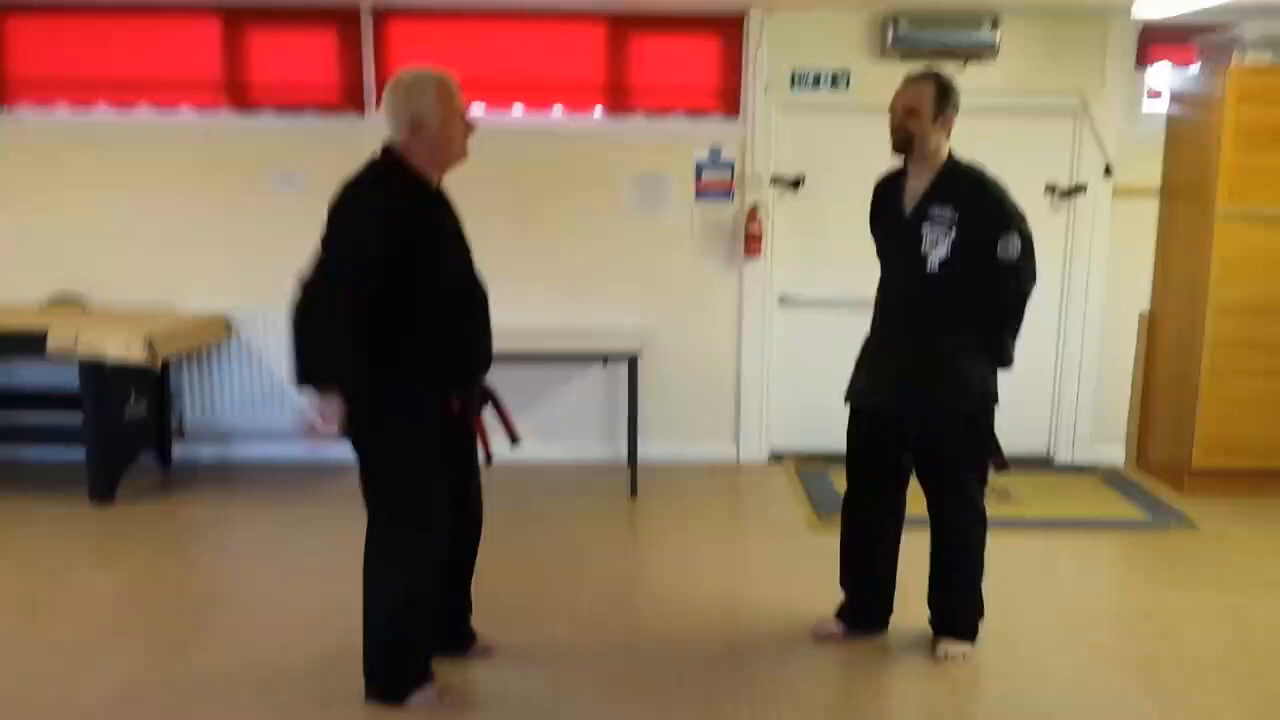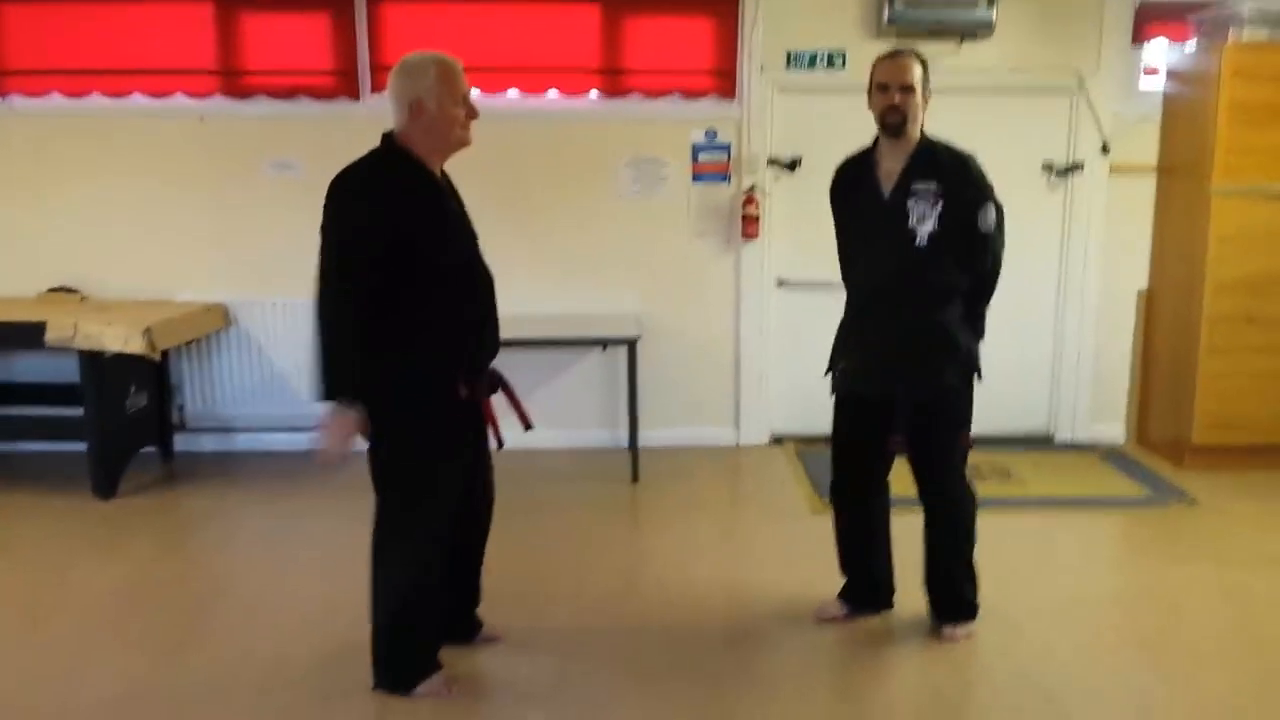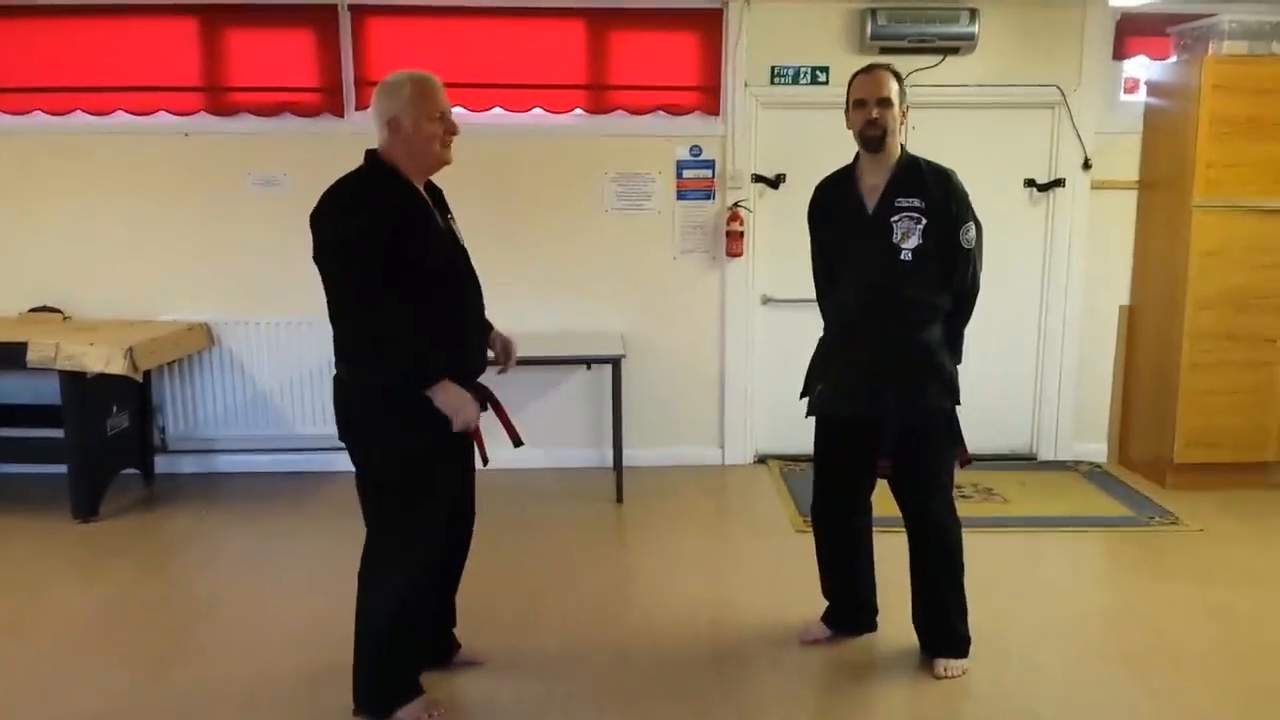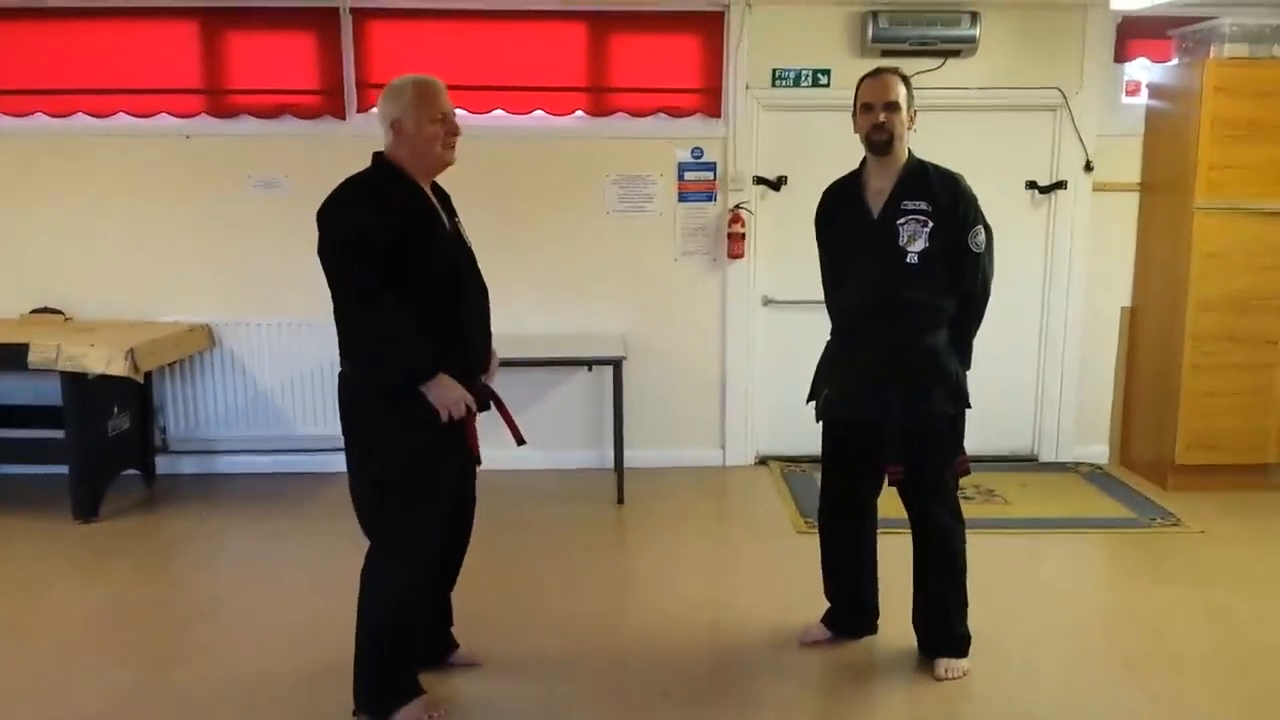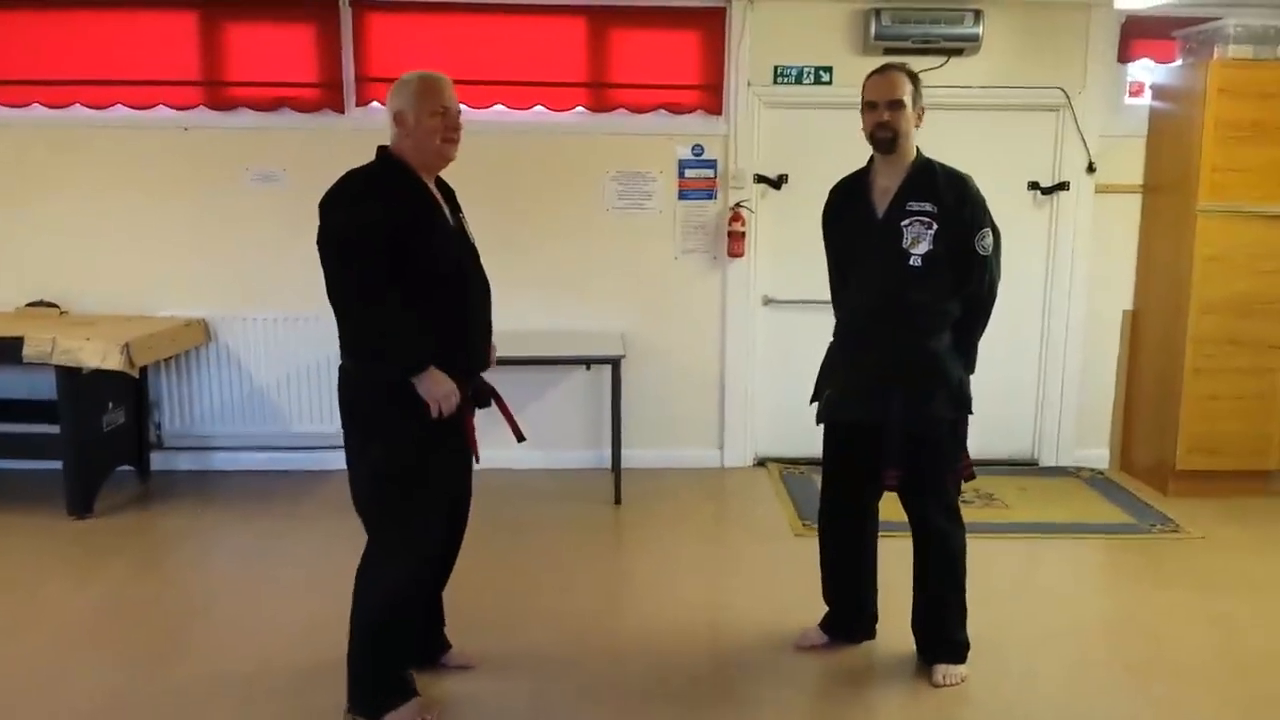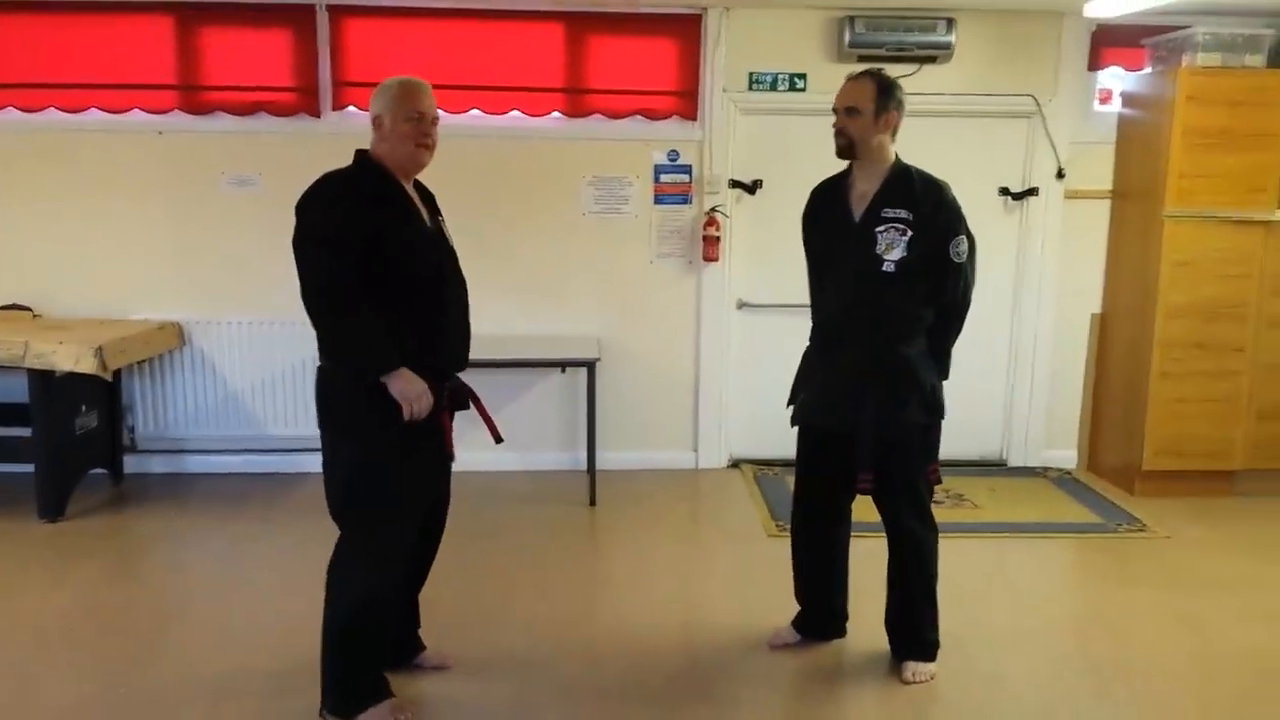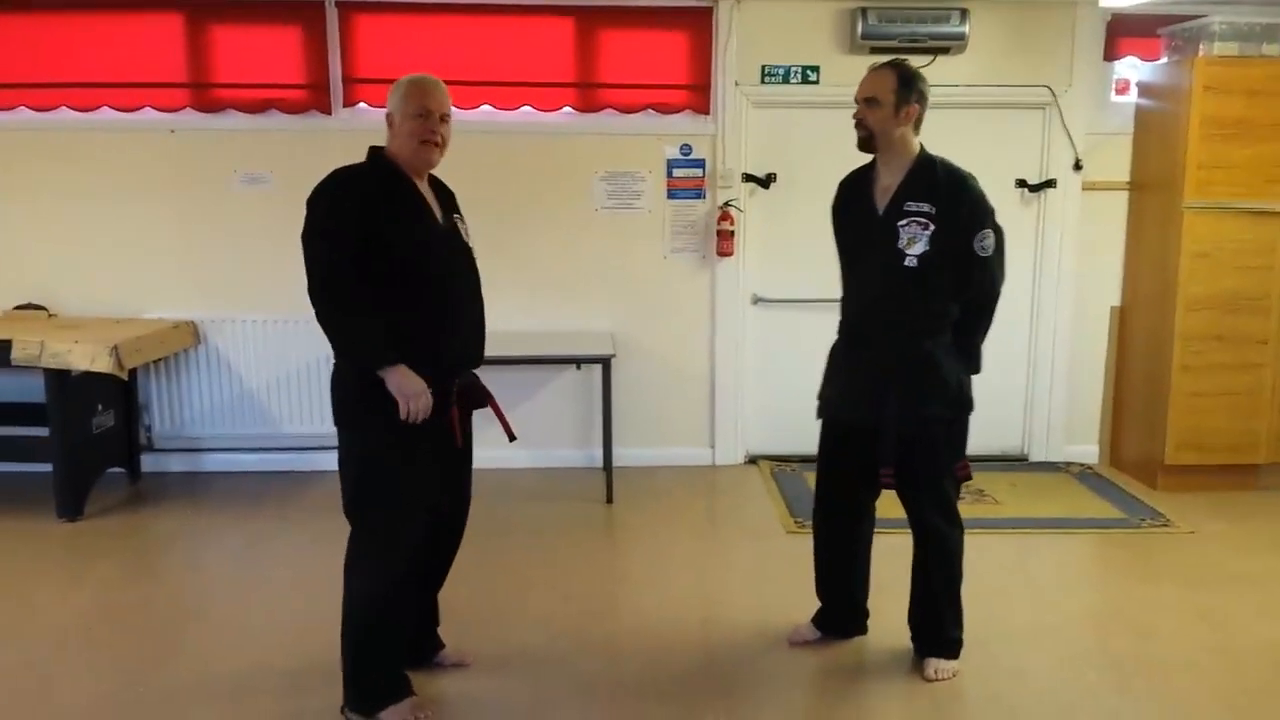
dt=0.3s
person 1, frame 1
left shoulder: (421, 191)
right shoulder: (375, 198)
right elbow: (330, 290)
right wrist: (331, 386)
left hip: (442, 394)
right hip: (397, 401)
left knee: (458, 516)
right knee: (408, 530)
left ankle: (448, 629)
right ankle: (395, 672)
person 1, frame 2
left shoulder: (430, 180)
right shoulder: (371, 187)
right elbow: (341, 296)
right wrist: (344, 399)
left hip: (453, 384)
right hip: (405, 389)
left knee: (468, 504)
right knee: (414, 519)
left ankle: (454, 617)
right ankle: (401, 663)
person 1, frame 3
left shoulder: (425, 194)
right shoulder: (354, 204)
right elbow: (368, 313)
left wrist: (481, 332)
right wrist: (437, 382)
left hip: (441, 397)
right hip: (391, 404)
left knee: (449, 526)
right knee: (403, 539)
left ankle: (431, 639)
person 1, frame 4
left shoulder: (431, 197)
right shoulder: (360, 204)
right elbow: (367, 310)
left wrist: (475, 351)
right wrist: (430, 376)
left hip: (444, 395)
right hip: (394, 403)
left knee: (447, 525)
right knee: (404, 538)
left ankle: (429, 639)
person 1, frame 5
left shoulder: (438, 192)
right shoulder: (363, 195)
right elbow: (359, 300)
left wrist: (469, 354)
right wrist: (420, 370)
left hip: (443, 390)
right hip: (393, 397)
left knee: (441, 524)
right knee: (402, 533)
left ankle: (421, 640)
person 1, frame 6
left shoulder: (418, 198)
right shoulder: (337, 197)
right elbow: (330, 301)
left wrist: (441, 364)
right wrist: (391, 372)
left hip: (423, 393)
right hip: (370, 399)
left knee: (419, 525)
right knee: (375, 534)
left ankle: (396, 640)
person 1, frame 7
left shoulder: (440, 197)
right shoulder: (348, 193)
right elbow: (335, 294)
left wrist: (467, 346)
right wrist: (391, 369)
left hip: (443, 392)
right hip: (384, 396)
left knee: (441, 521)
right knee: (386, 533)
left ankle: (414, 638)
person 2, frame 1
left shoulder: (982, 197)
right shoulder: (886, 193)
left elbow: (1015, 283)
left wrist: (980, 358)
right wrist: (894, 341)
left hip: (956, 379)
right hip: (886, 367)
left knee: (955, 504)
right knee: (868, 492)
left ankle: (956, 622)
right ankle: (864, 609)
person 2, frame 2
left shoulder: (957, 173)
right shoulder: (850, 177)
left elbow: (985, 262)
left wrist: (955, 331)
right wrist: (871, 323)
left hip: (937, 356)
right hip: (865, 349)
left knee: (944, 484)
right knee: (854, 477)
left ankle: (954, 605)
right ankle: (866, 589)
person 2, frame 3
left shoulder: (940, 188)
right shoulder: (829, 195)
left elbow: (963, 282)
left wrist: (931, 350)
right wrist: (849, 340)
left hip: (920, 375)
right hip: (845, 370)
left knee: (930, 509)
right knee: (836, 501)
left ankle: (945, 637)
right ankle: (848, 611)
person 2, frame 4
left shoulder: (947, 192)
right shoulder: (836, 200)
left elbow: (974, 285)
left wrist: (940, 354)
right wrist: (857, 346)
left hip: (928, 381)
right hip: (852, 375)
left knee: (934, 512)
right knee: (843, 504)
left ankle: (945, 638)
right ankle: (850, 613)
person 2, frame 5
left shoulder: (954, 192)
right shoulder: (844, 197)
left elbow: (980, 287)
left wrist: (944, 358)
right wrist: (860, 348)
left hip: (930, 384)
right hip: (854, 375)
left knee: (935, 516)
right knee: (844, 507)
left ankle: (944, 644)
right ankle: (849, 618)
person 2, frame 6
left shoulder: (931, 199)
right shoulder: (823, 199)
left elbow: (954, 295)
left wrist: (917, 362)
right wrist: (837, 352)
left hip: (903, 389)
right hip: (829, 379)
left knee: (908, 518)
right knee: (816, 508)
left ankle: (915, 642)
right ankle: (820, 617)
person 2, frame 7
left shoulder: (955, 191)
right shoulder: (851, 191)
left elbow: (983, 285)
left wrist: (948, 357)
right wrist: (866, 347)
left hip: (930, 383)
right hip: (856, 372)
left knee: (933, 515)
right knee: (838, 503)
left ankle: (938, 639)
right ankle: (840, 615)
